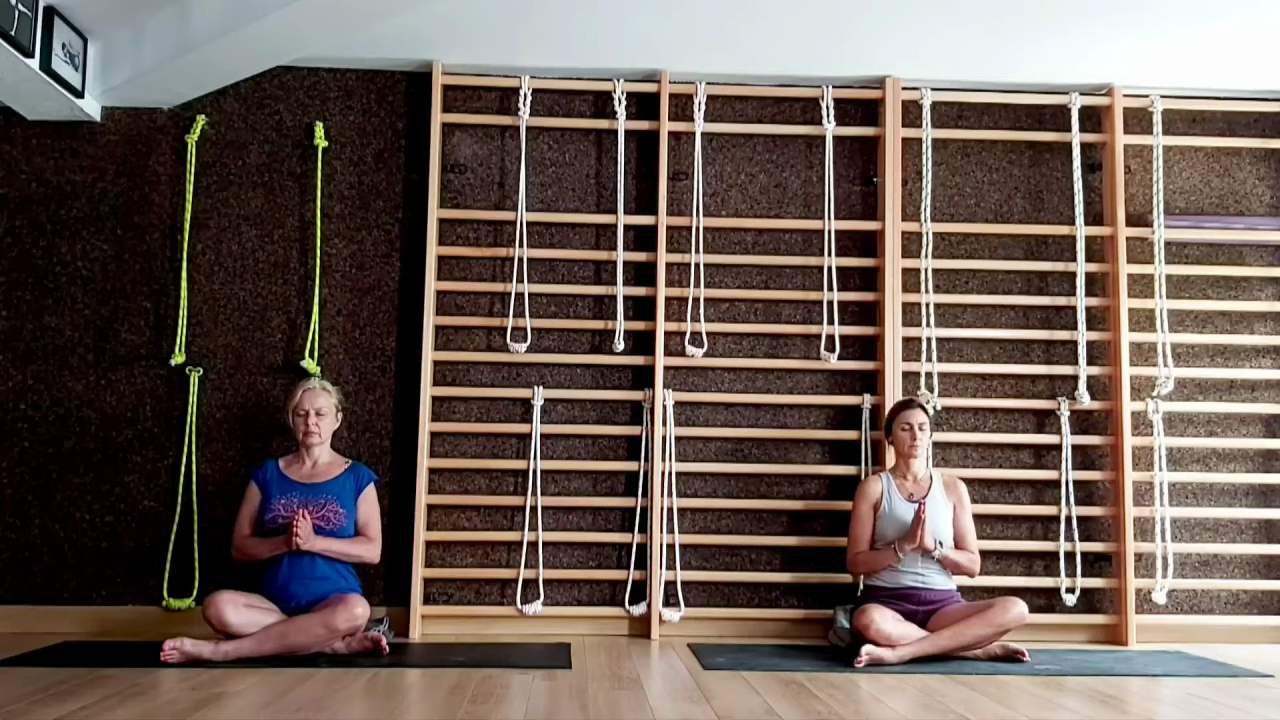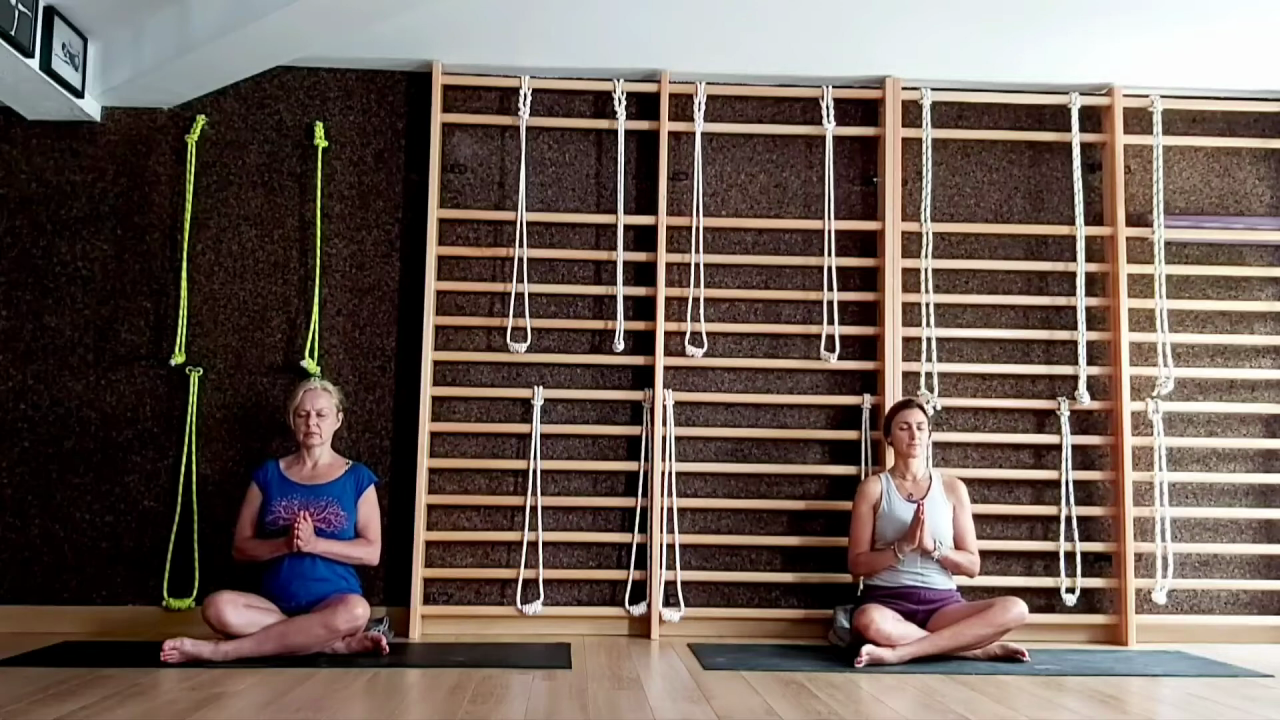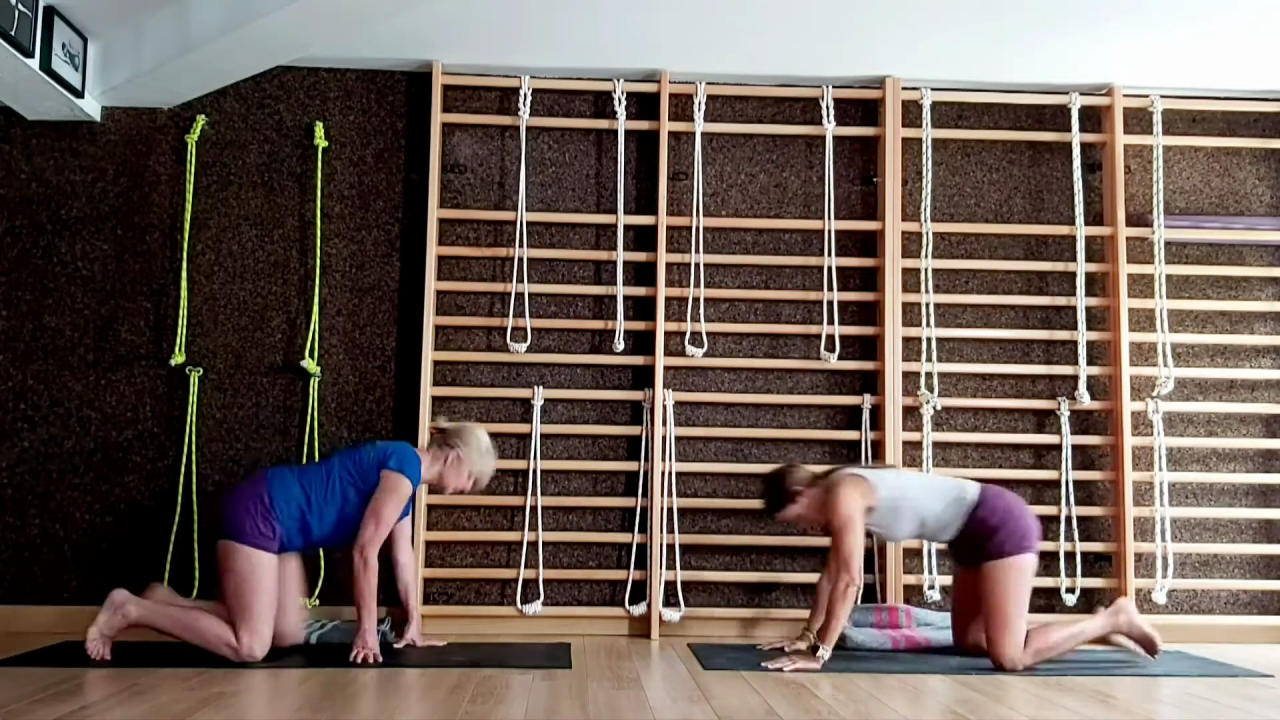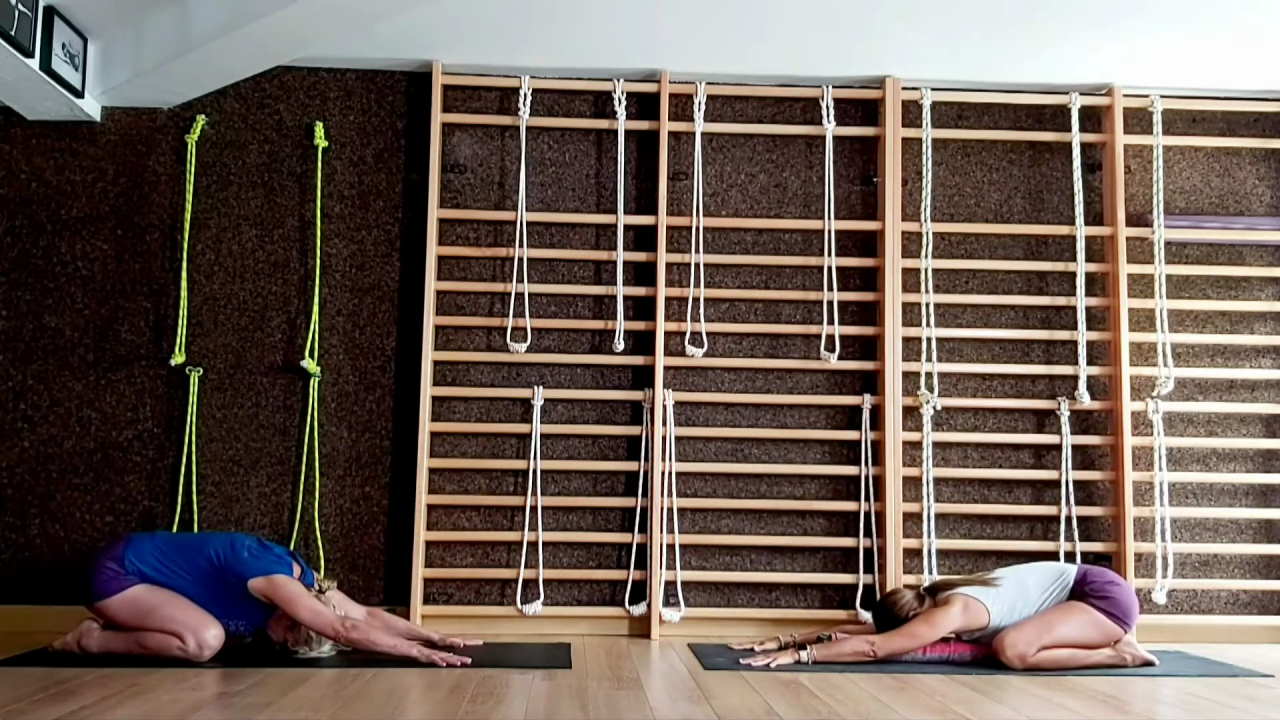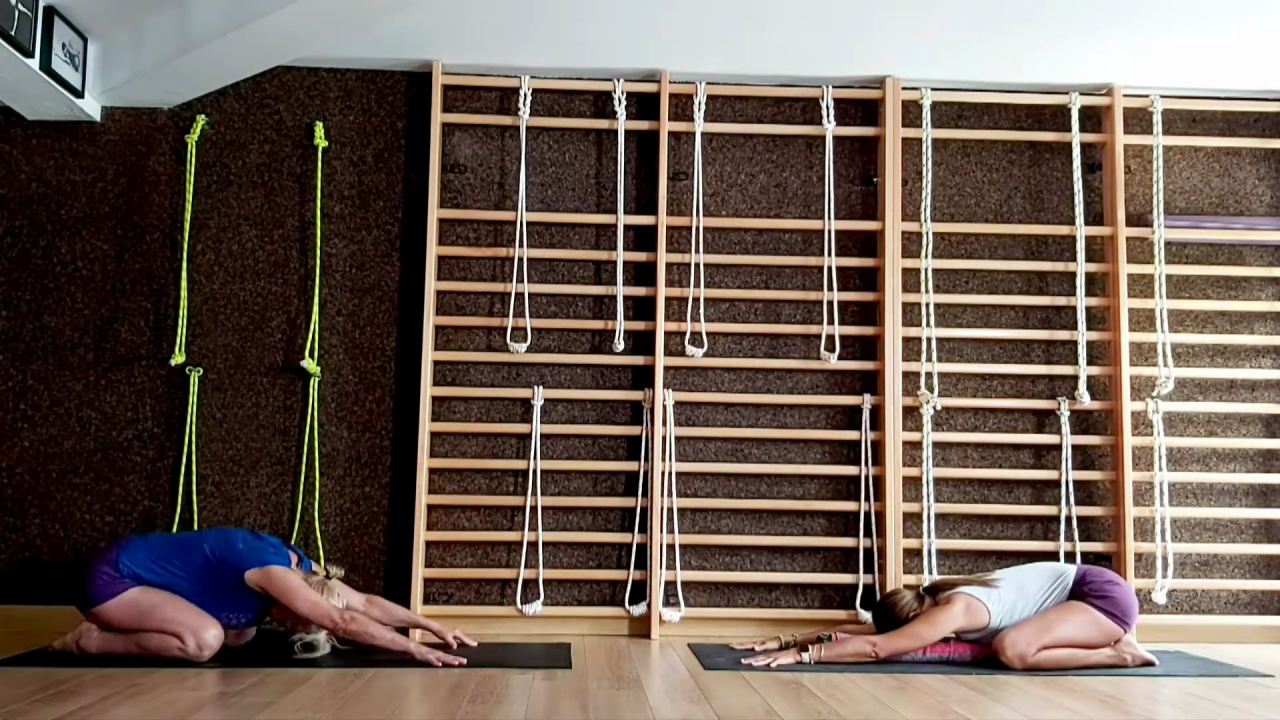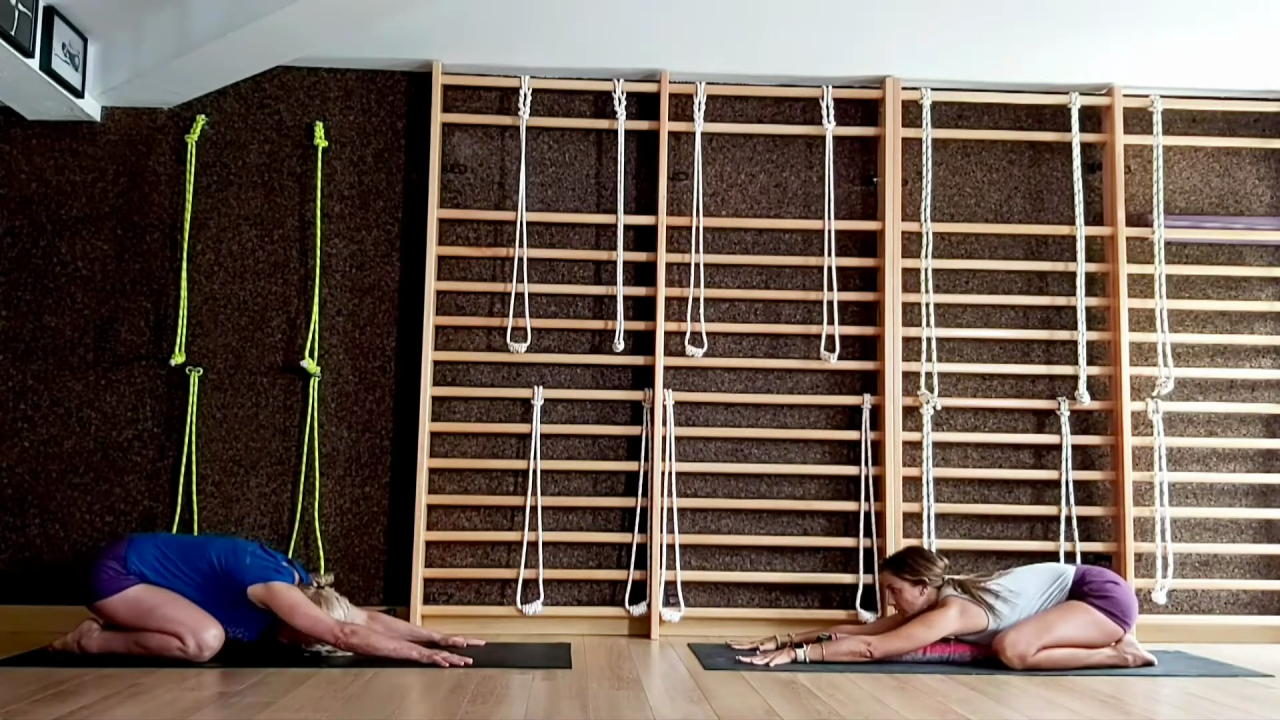
dt=0.7s
person 1, frame 1
left shoulder: (357, 477)
right shoulder: (267, 474)
left elbow: (372, 550)
right elbow: (240, 546)
left wrist: (314, 541)
right wrist: (284, 542)
left hip: (334, 600)
right hip: (274, 602)
left knee: (355, 610)
right knee: (218, 606)
left ankle: (223, 650)
right ankle: (335, 642)
person 1, frame 2
left shoulder: (358, 478)
right shoulder: (268, 475)
left elbow: (371, 552)
right elbow: (241, 547)
left wrist: (315, 544)
right wrist: (284, 544)
left hip: (334, 602)
right hip: (274, 603)
left knee: (355, 611)
right knee: (218, 607)
left ankle: (222, 650)
right ankle: (337, 642)
person 1, frame 3
left shoulder: (398, 477)
right shoulder: (405, 465)
left elbow: (403, 556)
right elbow: (365, 552)
left wrist: (413, 623)
right wrist: (365, 633)
left hip: (278, 523)
right hip: (261, 511)
left knee: (289, 633)
right knee: (248, 648)
left ankle: (165, 603)
right ankle: (132, 610)
person 1, frame 4
left shoulder: (298, 574)
right shoulder: (272, 577)
left elbow: (366, 613)
right elbow: (345, 629)
left wrist: (437, 636)
right wrist: (421, 651)
left hip: (141, 563)
right hip: (117, 572)
left knee: (233, 629)
right knee: (204, 640)
left ankle: (119, 626)
right ankle: (91, 640)
person 1, frame 5
left shoulder: (296, 564)
right shoulder: (270, 569)
left elbow: (365, 602)
right elbow: (342, 620)
left wrist: (432, 624)
right wrist: (416, 650)
left hip: (137, 568)
right hip: (111, 578)
left knee: (239, 636)
right knee: (204, 641)
left ankle: (115, 627)
right ankle: (91, 641)
person 1, frame 6
left shoulder: (297, 581)
right shoulder: (272, 586)
left elbow: (367, 618)
right elbow: (344, 635)
left wrist: (438, 637)
right wrist: (420, 653)
left hip: (141, 564)
right hip: (118, 572)
left knee: (221, 631)
right knee: (204, 641)
left ankle: (117, 627)
right ankle: (92, 640)
person 2, frame 1
left shoulder: (953, 488)
right shoulder: (873, 487)
left elbow: (972, 565)
right elbow: (856, 563)
left wrist: (933, 546)
right wrist: (904, 545)
left hip: (942, 602)
right hip: (886, 600)
left knee: (1015, 609)
right knee: (870, 622)
left ankle: (899, 652)
right ankle: (979, 648)
person 2, frame 2
left shoulder: (952, 488)
right shoulder: (873, 488)
left elbow: (972, 566)
right elbow: (856, 564)
left wrist: (932, 547)
right wrist: (903, 546)
left hip: (941, 602)
right hip: (887, 600)
left knee: (1015, 608)
right knee: (870, 622)
left ankle: (900, 652)
right ankle: (980, 649)
person 2, frame 3
left shoulder: (841, 492)
right shoulder: (834, 491)
left elbow: (848, 579)
right elbow: (833, 572)
left wrist: (820, 651)
right wrist: (809, 634)
left hip: (1000, 521)
right hip: (973, 529)
left knee: (1010, 657)
right knee: (968, 640)
left ankle: (1115, 617)
person 2, frame 4
left shoulder: (951, 612)
right shoulder: (933, 601)
left elbow: (872, 647)
right elbow: (859, 629)
left wrist: (799, 653)
right wrist: (786, 640)
left hip: (1105, 593)
right hip: (1083, 587)
left knee: (1013, 649)
left ankle: (1120, 653)
right ankle: (1113, 641)
person 2, frame 5
left shoulder: (952, 611)
right shoulder: (935, 600)
left elbow: (875, 647)
right elbow: (857, 629)
left wrist: (800, 654)
right wrist: (786, 639)
left hip: (1103, 592)
right hip: (1084, 587)
left knee: (1012, 650)
left ankle: (1120, 654)
right ankle: (1112, 641)
person 2, frame 6
left shoulder: (950, 613)
right shoulder: (938, 602)
left elbow: (872, 648)
right elbow: (859, 630)
left wrist: (798, 653)
right wrist: (785, 639)
left hip: (1105, 594)
right hip: (1082, 587)
left knee: (1013, 650)
right knee: (994, 643)
left ankle: (1120, 653)
right ankle: (1108, 640)
